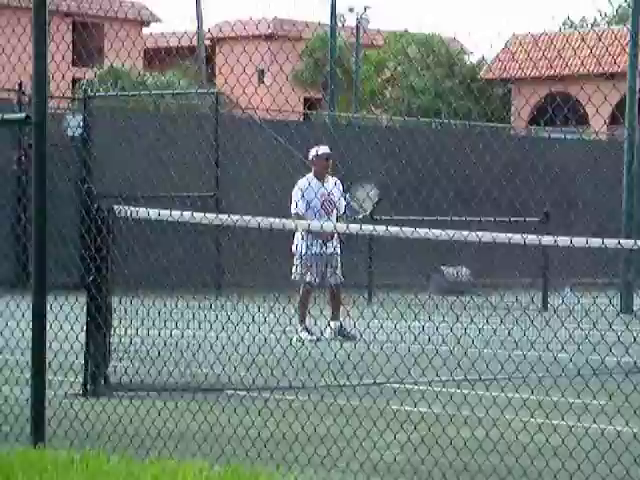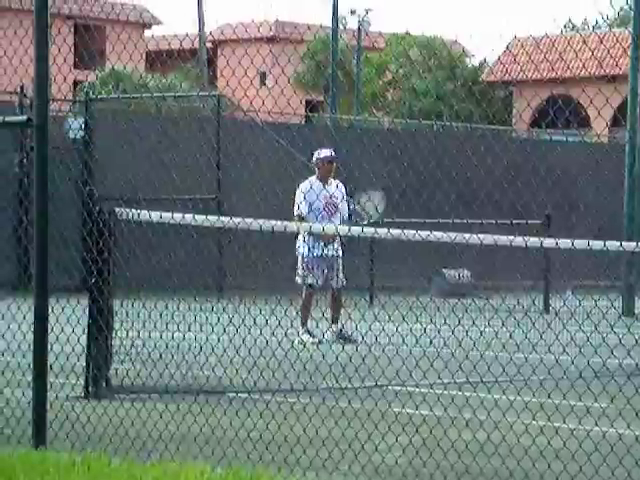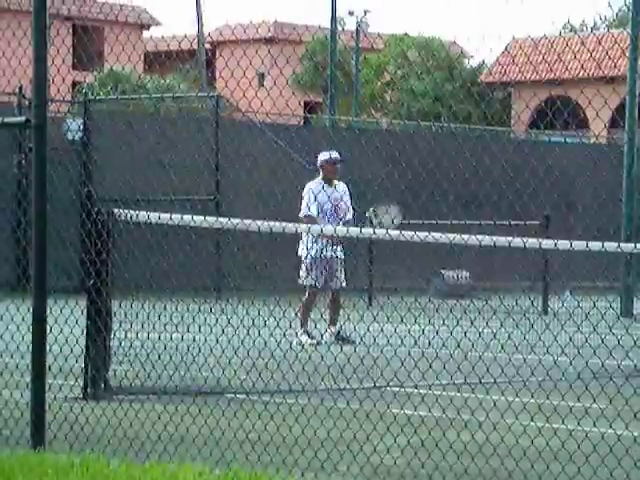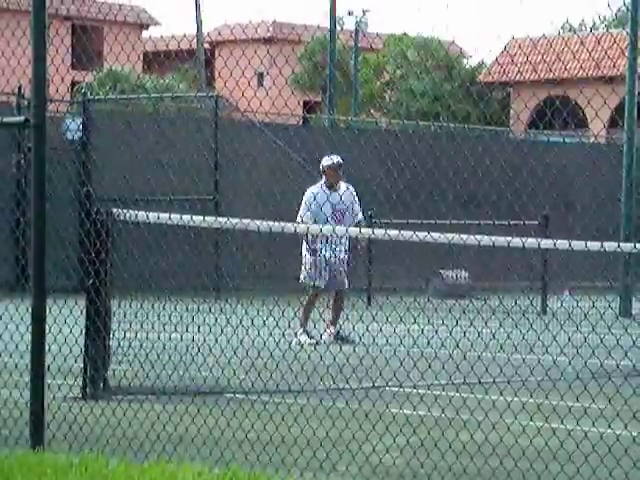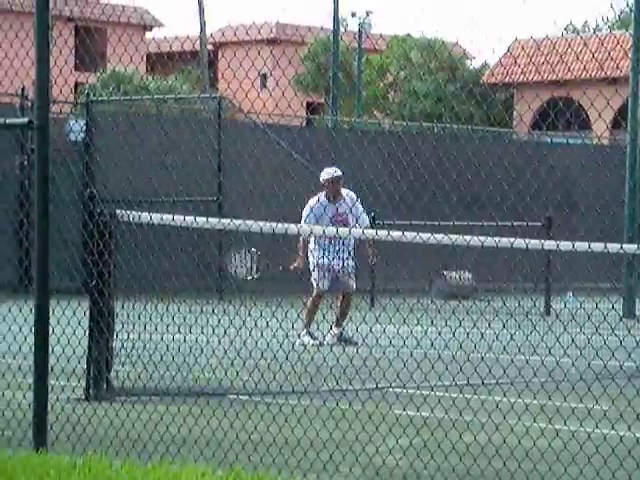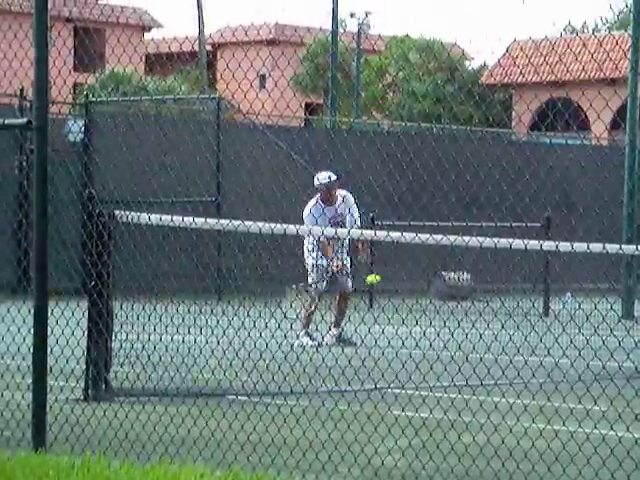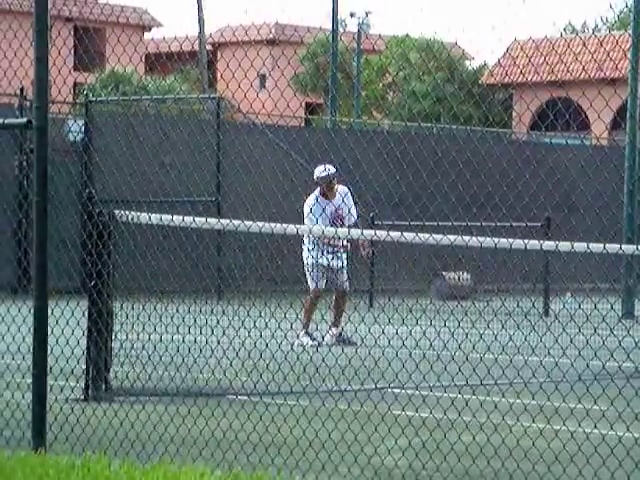
dt=0.2s
person 1, frame 1
left shoulder: (336, 184)
right shoulder: (303, 186)
right elbow: (297, 216)
left wrist: (334, 230)
right wrist: (318, 233)
left hip: (332, 245)
right hip: (309, 246)
left knee: (336, 285)
right knee: (307, 287)
left ankle: (335, 326)
right ankle: (302, 327)
person 1, frame 2
left shoulder: (339, 187)
right shoulder: (307, 188)
right elbow: (300, 218)
left wrist: (337, 233)
right wrist: (320, 235)
left hip: (334, 248)
right hip: (312, 248)
left knee: (337, 289)
right knee: (310, 289)
left ankle: (335, 329)
right ankle: (303, 329)
person 1, frame 3
left shoulder: (342, 189)
right shoulder: (312, 189)
left elbow: (346, 218)
right elbow: (309, 218)
right wrist: (328, 234)
left hip: (336, 249)
right hip: (315, 249)
left knee: (336, 290)
right knee: (313, 290)
left ankle: (332, 330)
right ankle: (302, 330)
person 1, frame 4
left shoulder: (348, 191)
right shoulder: (313, 194)
left elbow: (357, 220)
right elbow: (303, 223)
right wrist: (309, 245)
left hip: (340, 251)
right hip: (317, 252)
left knee: (340, 290)
right knee: (315, 290)
left ankle: (332, 330)
right ankle: (302, 330)
person 1, frame 5
left shoulder: (351, 199)
right shoulder: (314, 206)
left elbow: (362, 225)
right elbow: (305, 235)
left wrist: (370, 247)
right wrist: (301, 258)
left hip: (345, 254)
right hip: (322, 255)
left knee: (347, 292)
right knee: (319, 292)
left ankle: (336, 331)
right ankle: (305, 332)
person 1, frame 6
left shoulder: (346, 197)
right shoulder: (312, 209)
left elbow: (354, 224)
right elbow: (321, 241)
left wrist: (361, 243)
right wrist: (333, 261)
left hip: (341, 255)
right hip: (319, 255)
left knee: (345, 292)
right knee: (317, 292)
left ankle: (335, 332)
right ankle: (304, 332)
person 1, frame 7
left shoulder: (344, 192)
right shoulder: (312, 204)
left elbow: (352, 220)
right elbow: (319, 235)
left wrist: (361, 239)
right wrist: (337, 244)
left hip: (338, 253)
right hip: (317, 253)
left knee: (342, 291)
right knee: (316, 291)
left ankle: (334, 332)
right ankle: (304, 333)
